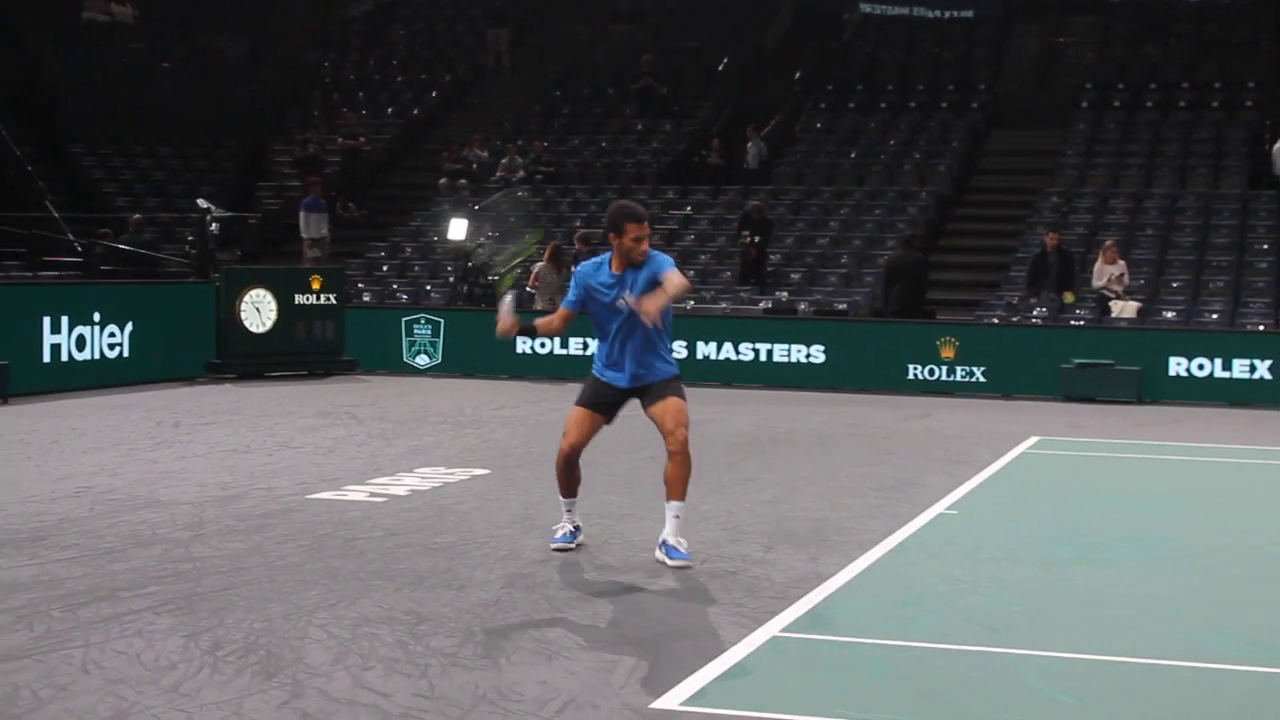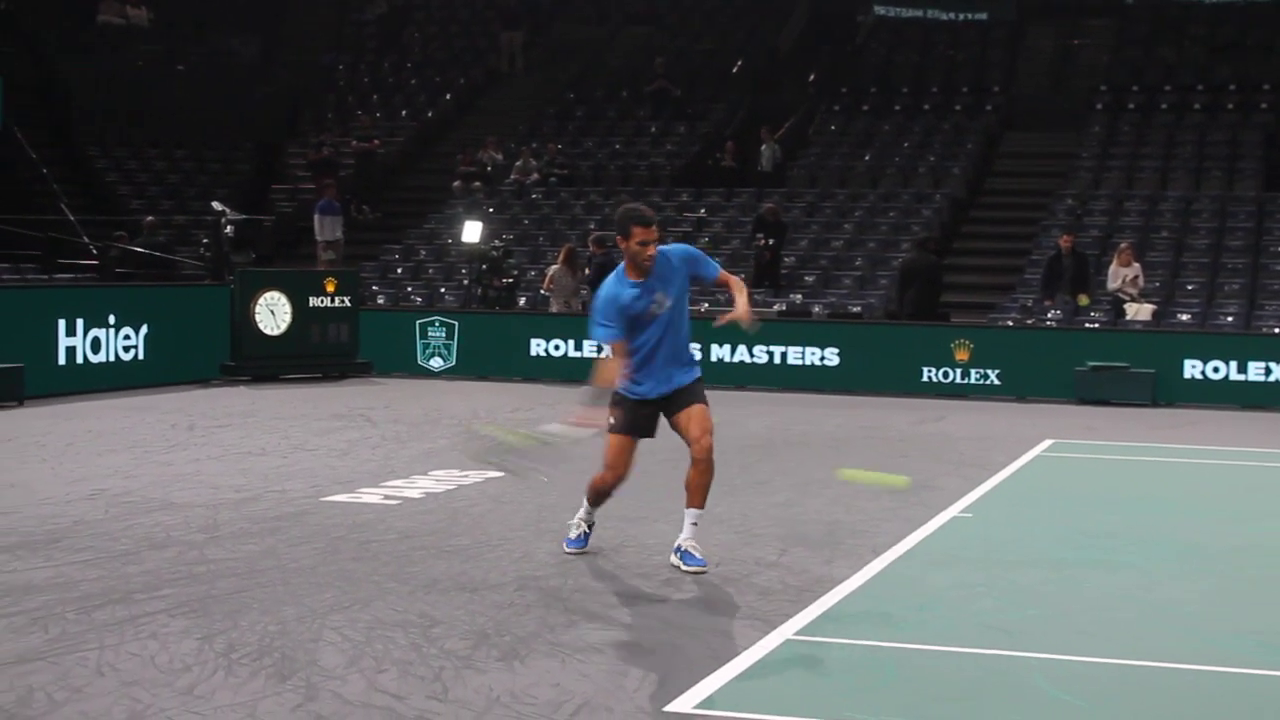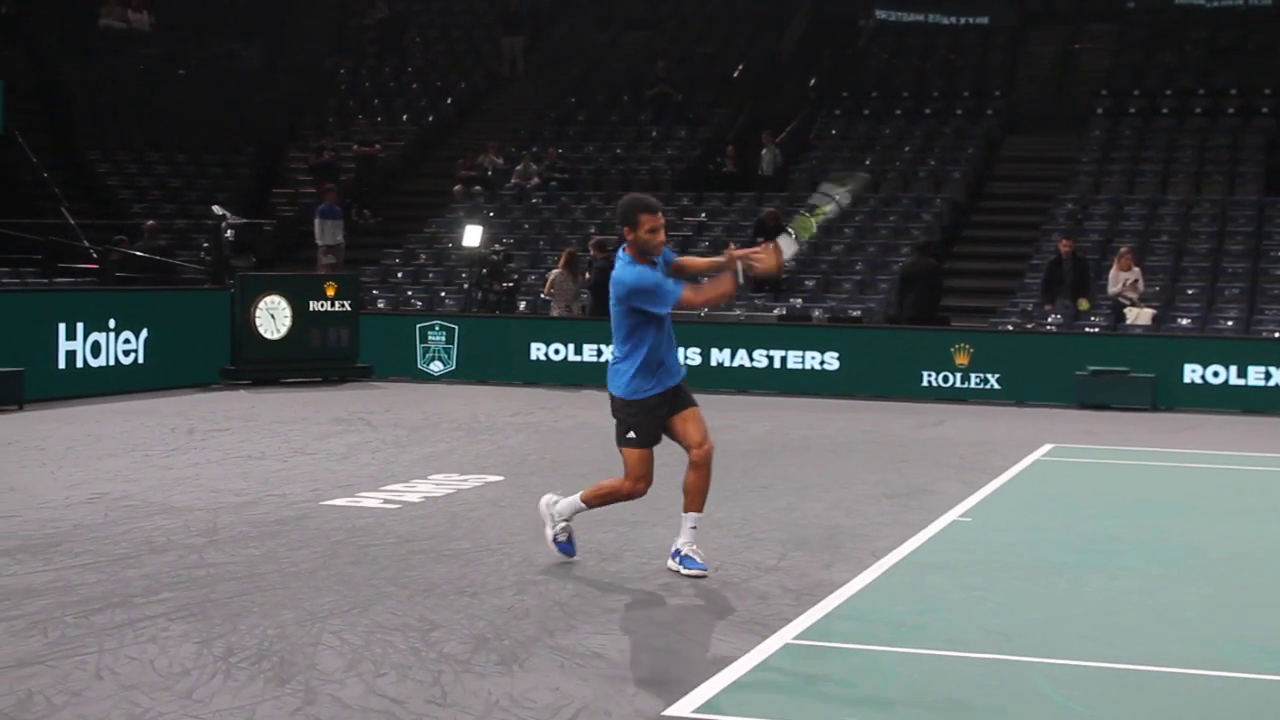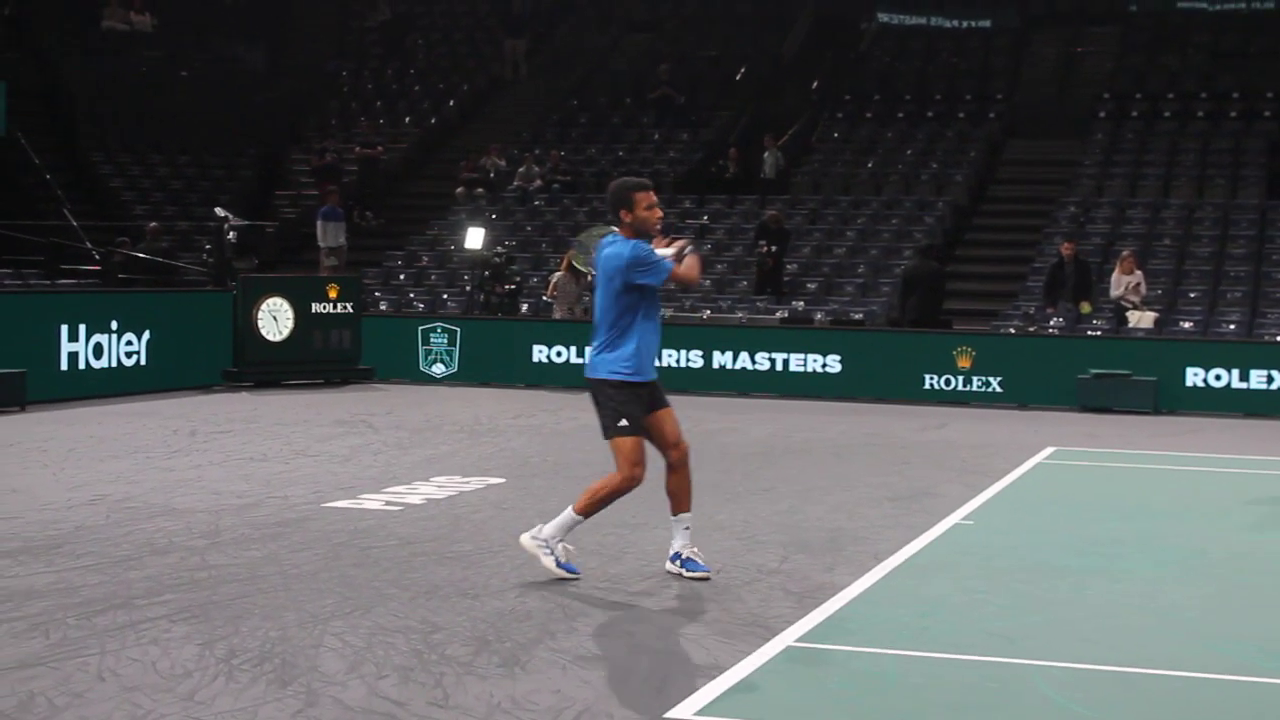
dt=0.2s
person 1, frame 1
left shoulder: (656, 262)
right shoulder: (586, 273)
left elbow: (678, 283)
right elbow: (558, 322)
left wrist: (658, 300)
right wrist: (521, 327)
left hip: (658, 374)
right hip: (608, 374)
left knee: (678, 439)
right knee: (568, 448)
left ankle: (671, 536)
right ankle: (569, 521)
person 1, frame 2
left shoulder: (678, 256)
right shoulder: (610, 296)
left elbow: (730, 279)
right elbow: (615, 359)
left wrist: (742, 305)
right wrist: (605, 402)
left hip: (682, 380)
right hip: (635, 390)
left knee: (703, 449)
right knee: (611, 475)
left ankle: (686, 542)
right ankle: (585, 519)
person 1, frame 3
left shoulder: (655, 251)
right shoulder: (631, 279)
left elbow: (685, 267)
right elbow: (701, 299)
left wrist: (730, 260)
right wrist: (742, 269)
left hip: (669, 381)
right hip: (634, 389)
left knee: (702, 451)
right knee: (636, 483)
left ankle: (684, 545)
right ankle: (560, 508)
person 1, frame 4
left shoulder: (616, 244)
right shoulder: (627, 255)
right elbow: (689, 278)
left wrist: (672, 253)
right wrist: (688, 255)
left hip: (639, 374)
right hip: (615, 377)
left knee: (677, 451)
right knee: (629, 474)
left ankle: (681, 548)
right ankle: (546, 538)
